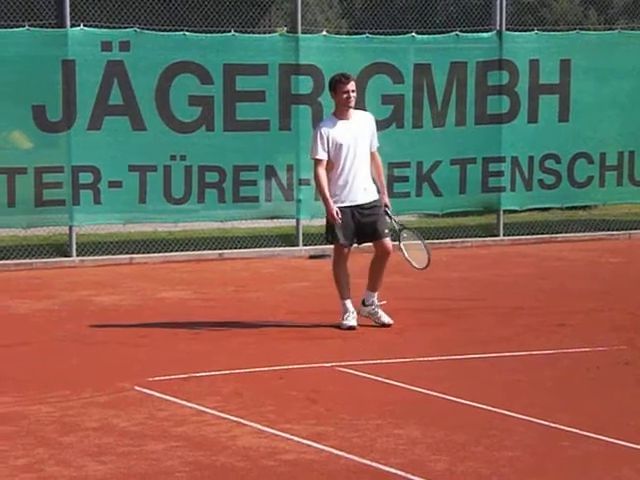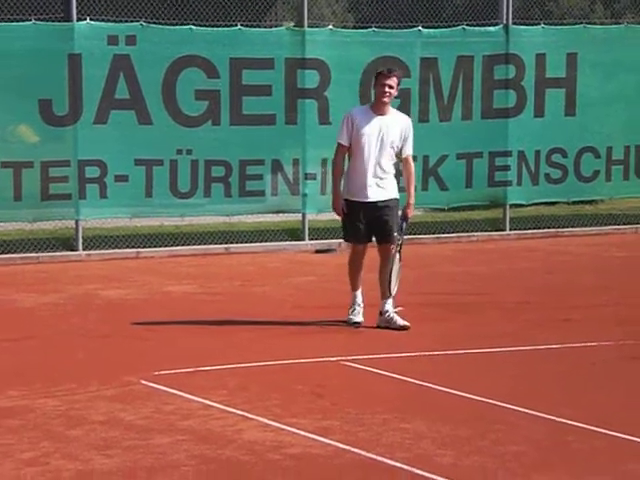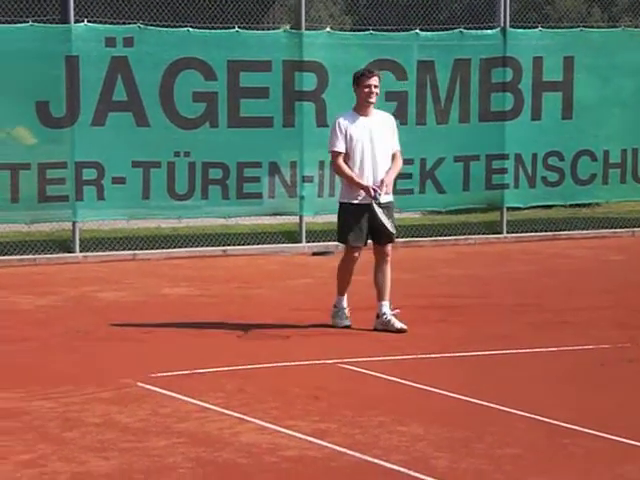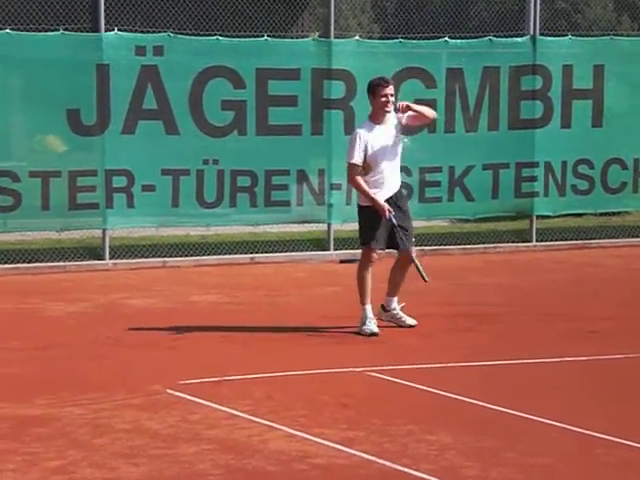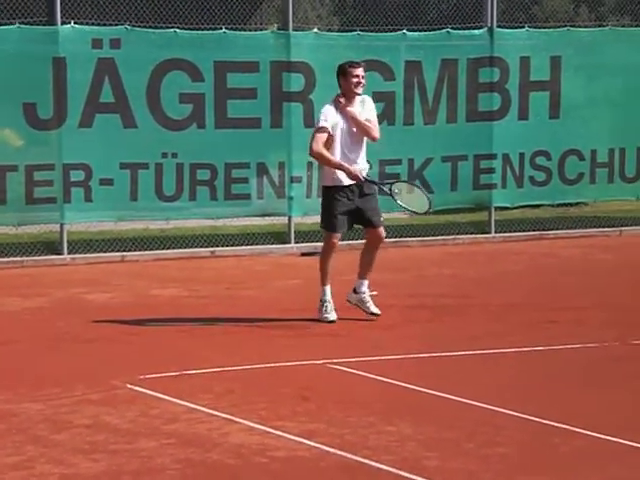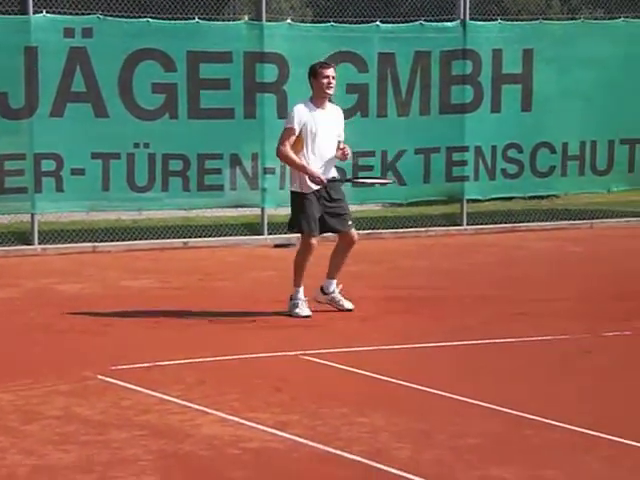
dt=0.7s
person 1, frame 1
left shoulder: (367, 120)
right shoulder: (324, 129)
right elbow: (319, 169)
left wrist: (384, 192)
right wrist: (328, 204)
left hip: (369, 199)
right hip: (341, 203)
left knee: (385, 248)
right knee: (341, 254)
left ankle: (369, 303)
right ankle: (348, 310)
person 1, frame 2
left shoulder: (403, 122)
right shoulder: (354, 116)
left elbow: (407, 162)
right elbow: (339, 156)
left wrist: (411, 200)
right wrist: (336, 193)
left hip: (387, 198)
right hip: (355, 197)
left knee: (388, 252)
right knee: (357, 252)
left ankle: (386, 311)
right ankle: (356, 302)
person 1, frame 3
left shoulder: (388, 120)
right shoulder: (342, 122)
left elbow: (397, 157)
right elbow: (337, 163)
left wrist: (390, 176)
right wrist: (362, 185)
left hip: (384, 200)
right hip: (353, 201)
left knee: (384, 254)
right knee: (352, 254)
left ankle: (384, 314)
right ankle: (340, 306)
person 1, frame 4
left shoulder: (398, 117)
right shoulder: (361, 134)
left elbow: (431, 117)
right elbow: (353, 175)
left wrist: (412, 107)
right wrist: (376, 202)
left hip: (396, 196)
right hip: (372, 202)
left knee: (407, 255)
right knee: (369, 257)
left ankle: (389, 307)
right ankle: (367, 316)
person 1, frame 5
left shoulder: (366, 103)
right shoulder: (329, 111)
left elbow: (374, 135)
right elbow: (315, 149)
left wrist: (349, 112)
right wrist: (344, 168)
left hip: (362, 181)
right hip: (336, 185)
left knee: (377, 235)
right knee: (332, 241)
left ankle: (360, 291)
right ankle: (326, 298)
person 1, frame 6
left shoulder: (337, 112)
right shoulder: (300, 111)
right elbow: (282, 150)
left wrist: (343, 151)
right wrist: (307, 170)
left hip: (330, 184)
right hip: (305, 188)
left knee: (349, 237)
right knee: (309, 242)
left ankle: (328, 289)
right ankle: (297, 297)
